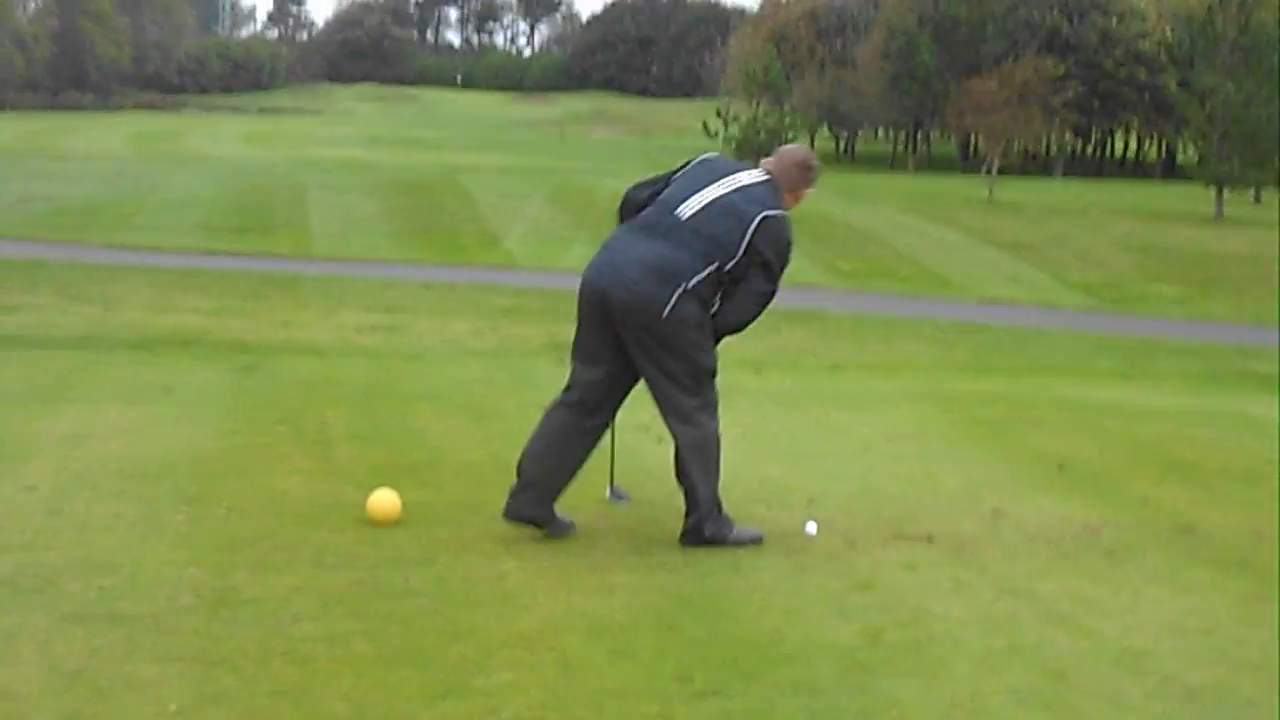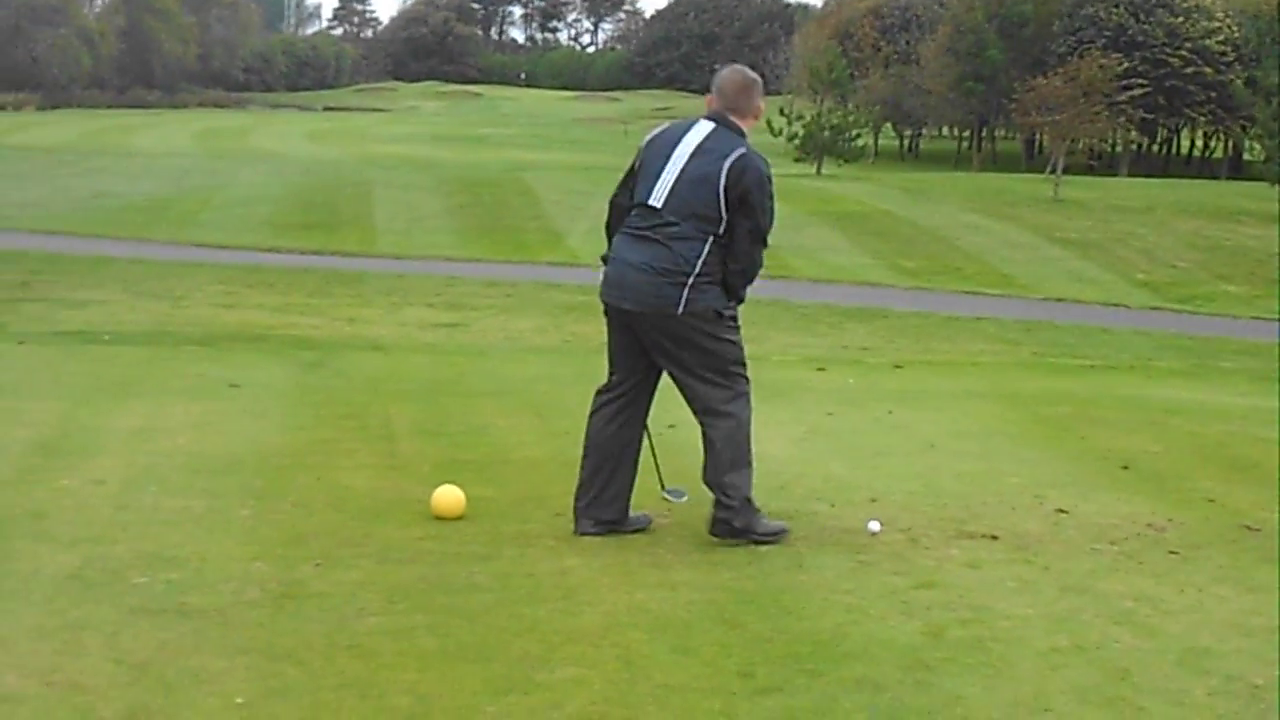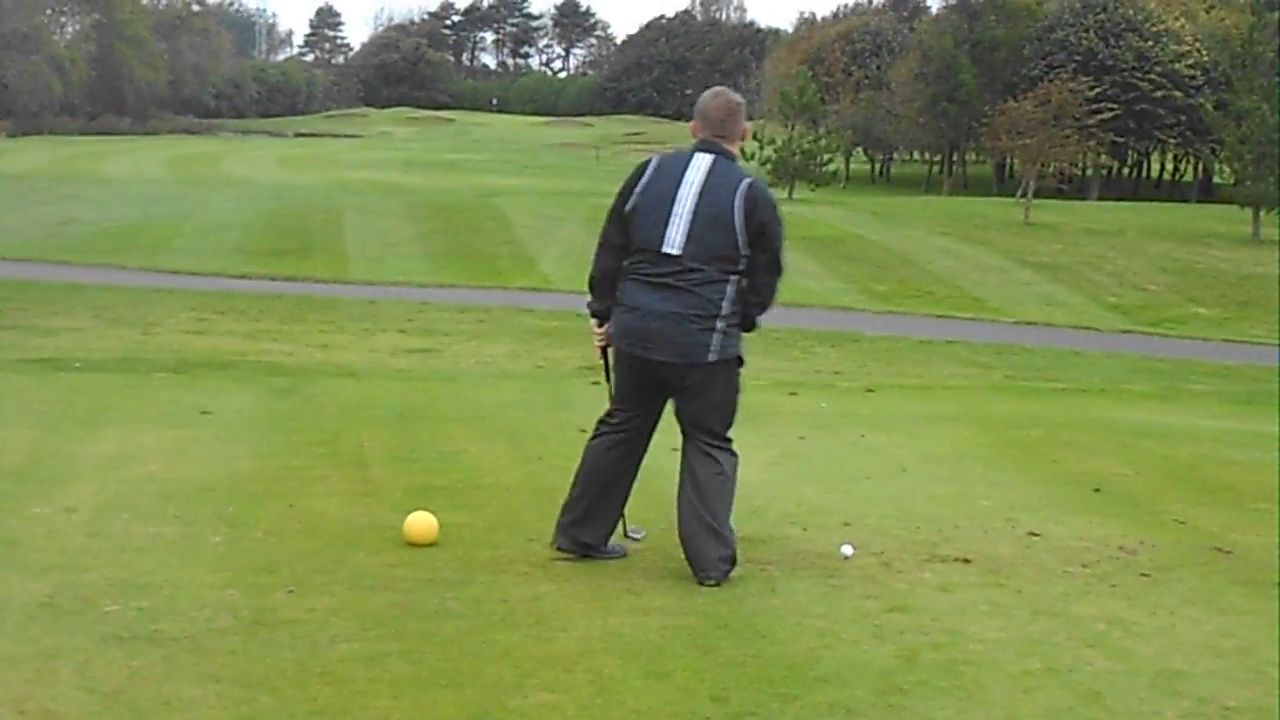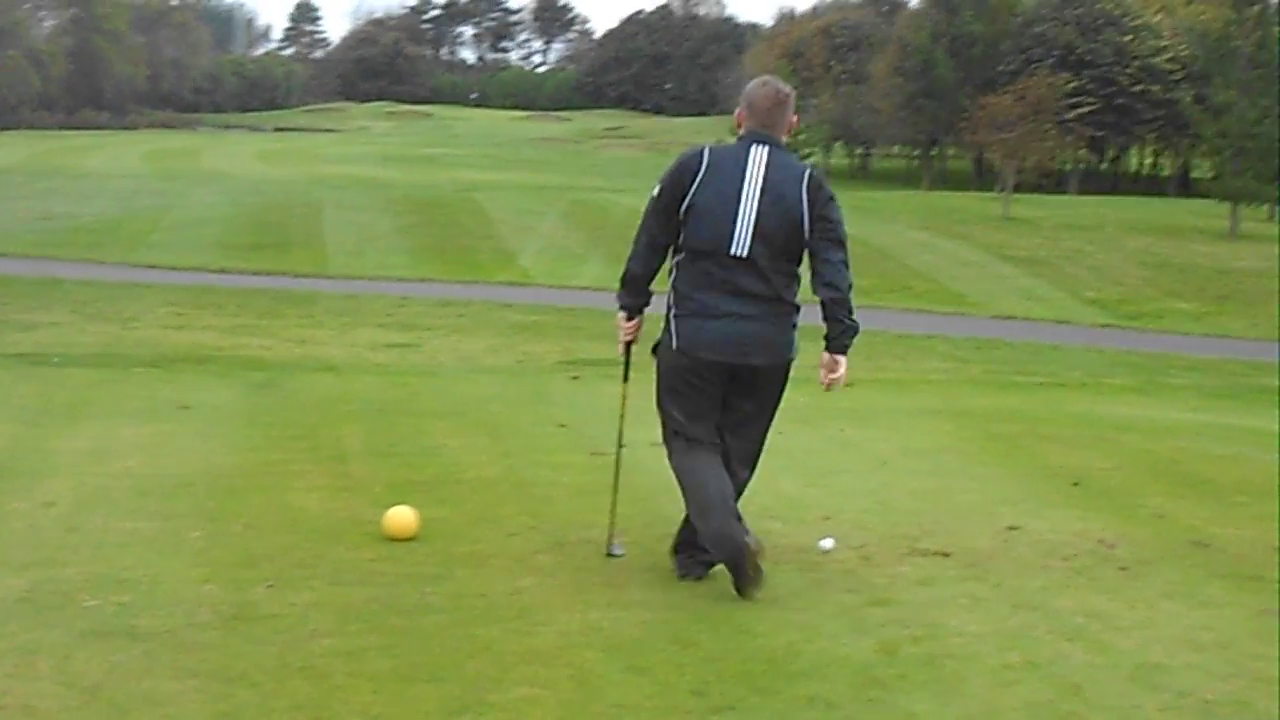
dt=0.4s
person 1, frame 1
left shoulder: (710, 165)
right shoulder: (772, 228)
left elbow: (634, 199)
right elbow: (744, 306)
right wrist: (701, 339)
left hip: (603, 274)
right hip: (660, 300)
left knee: (585, 397)
right knee: (693, 410)
left ankle: (530, 500)
right ankle: (706, 523)
person 1, frame 2
left shoulder: (663, 136)
right shoulder: (747, 166)
left elbow: (618, 207)
right elbow: (746, 252)
right wrist: (725, 298)
left hip: (621, 282)
right hip: (682, 296)
left knee: (623, 392)
right knee: (725, 396)
left ankle: (597, 511)
right ankle: (735, 512)
person 1, frame 3
left shoulder: (650, 171)
right shoulder: (752, 194)
left elbow: (610, 249)
right elbow: (764, 279)
left wrist: (604, 311)
right wrist: (736, 323)
left hip: (636, 326)
right hip: (703, 339)
left knee: (623, 426)
right knee: (708, 444)
left ankle: (579, 532)
right ankle: (712, 558)
person 1, frame 4
left shoulder: (695, 165)
right shoulder: (809, 186)
left elbow: (651, 241)
right elbow: (832, 268)
left wrist: (632, 304)
right wrist: (837, 341)
left hip: (695, 333)
right hip: (768, 341)
left knee: (689, 440)
right knee: (734, 449)
left ankle: (729, 538)
right ankle: (695, 549)
